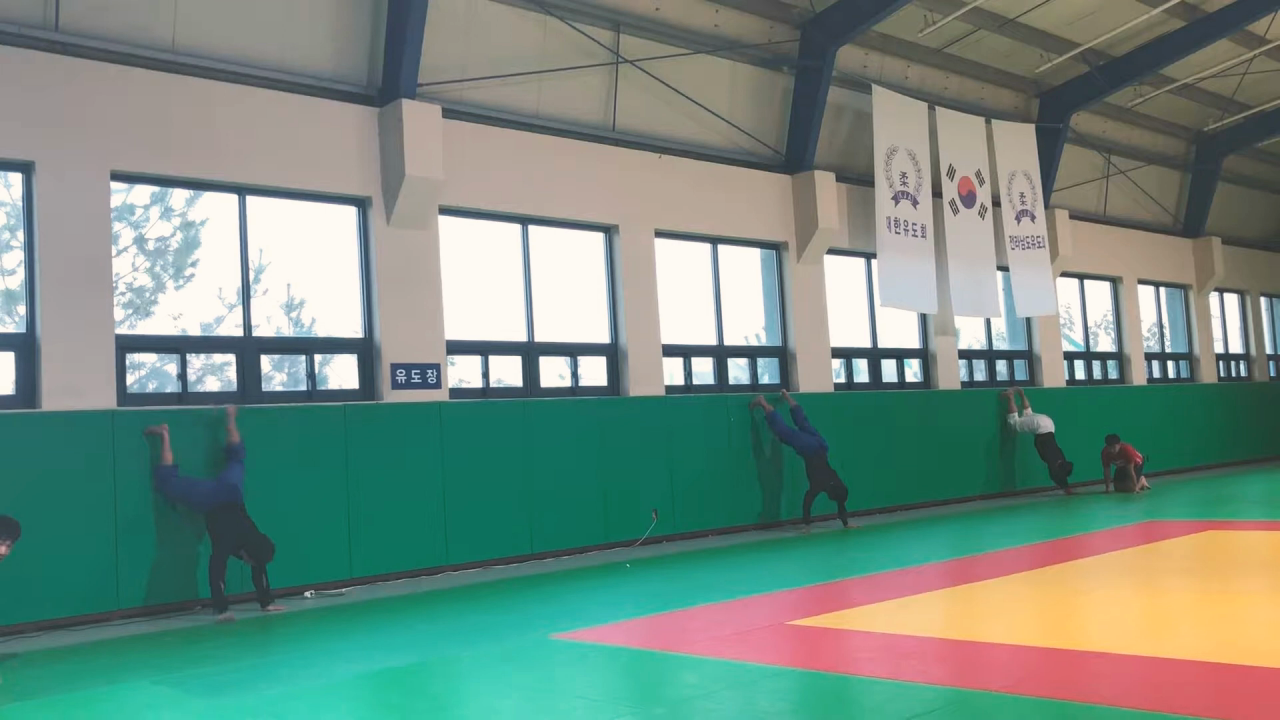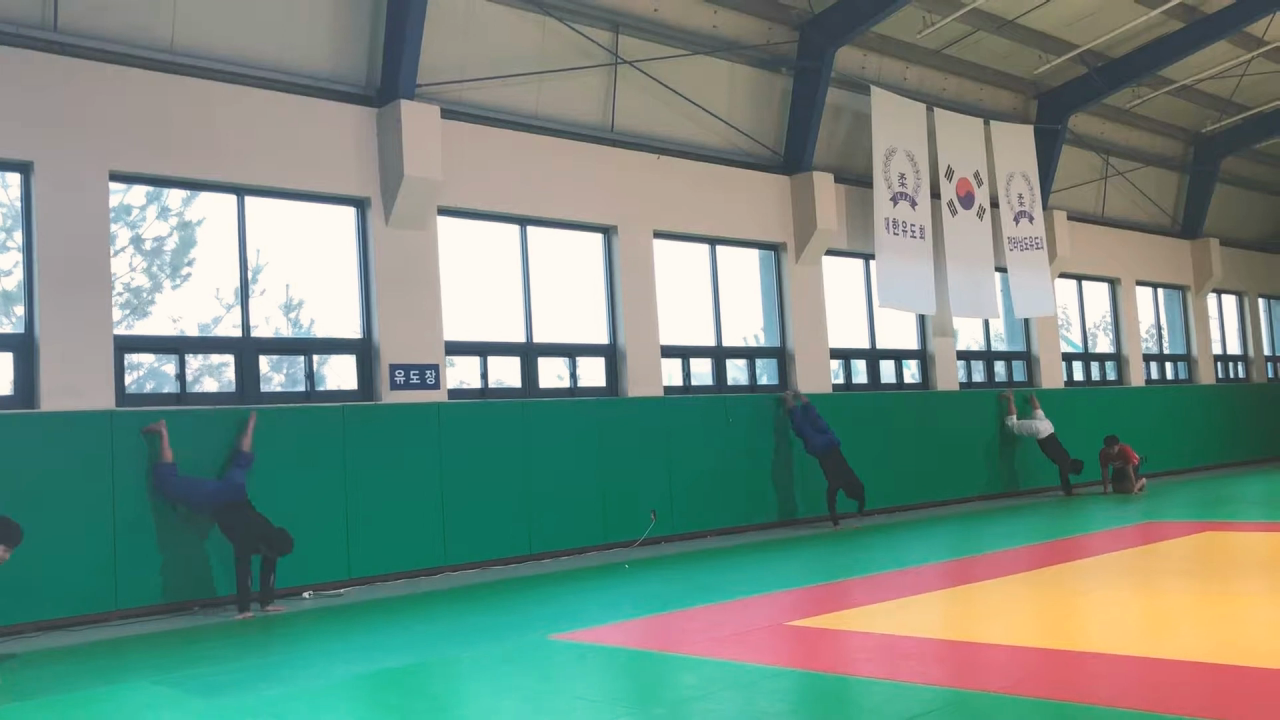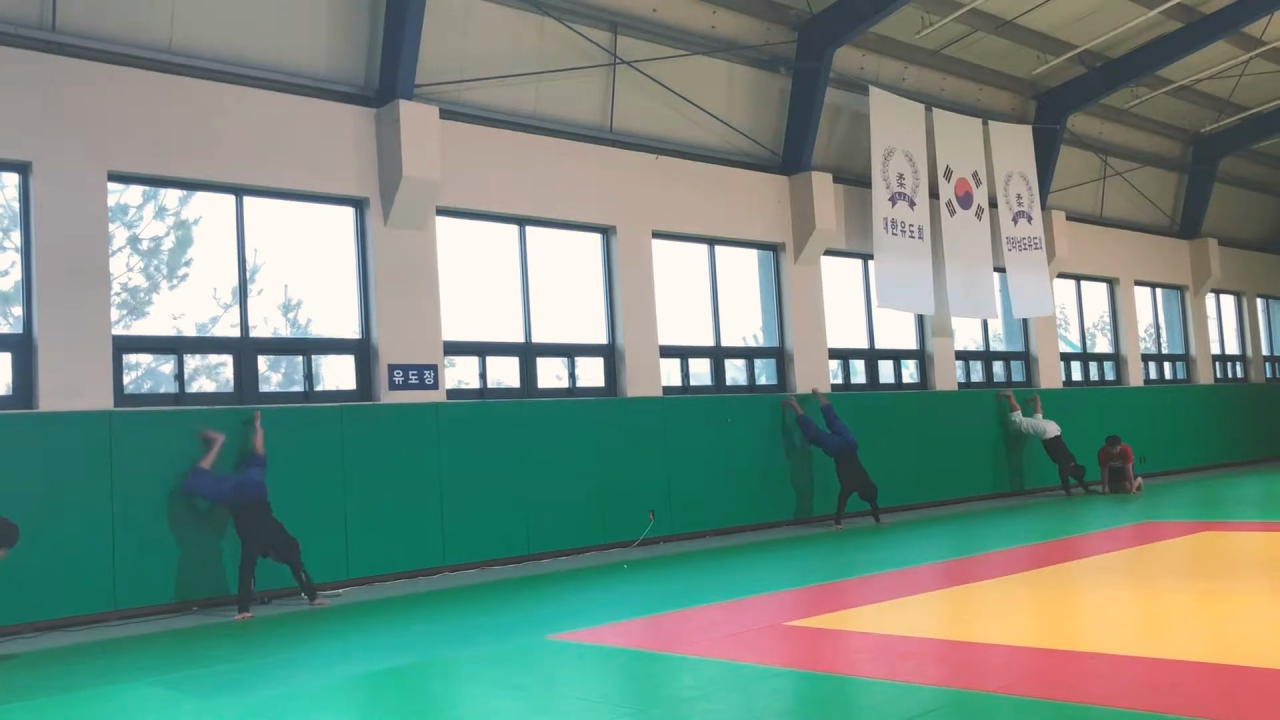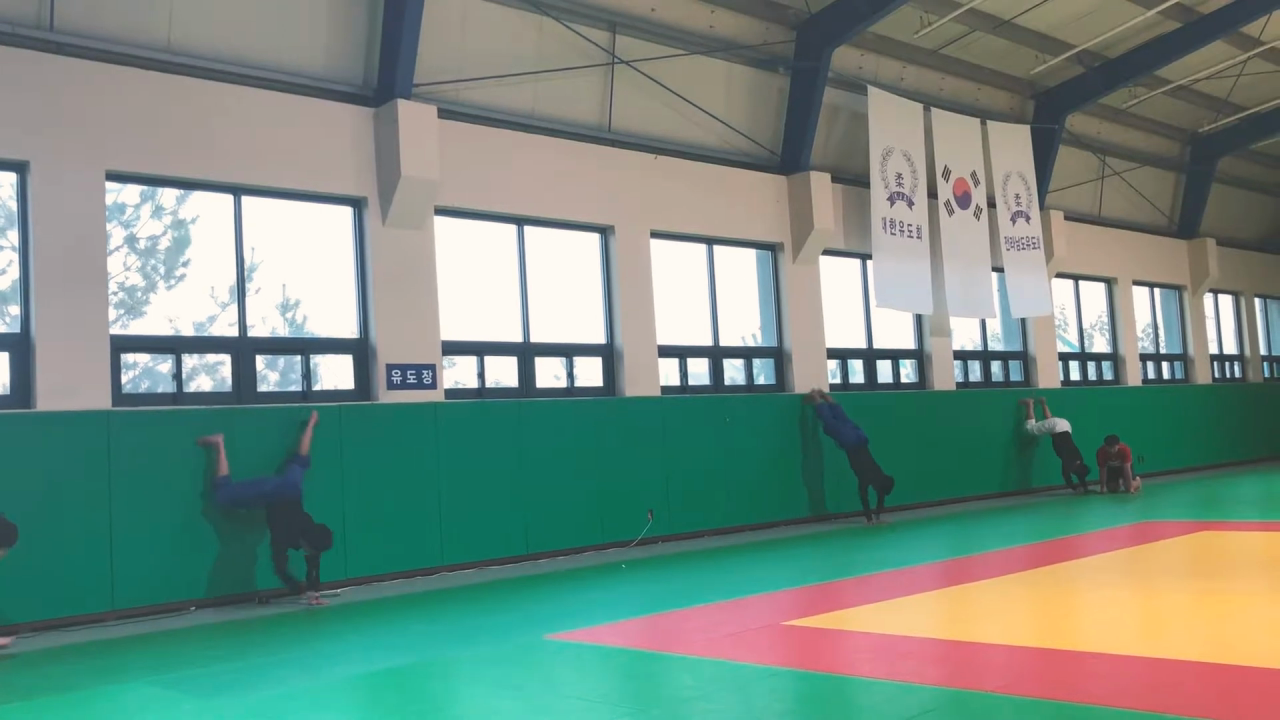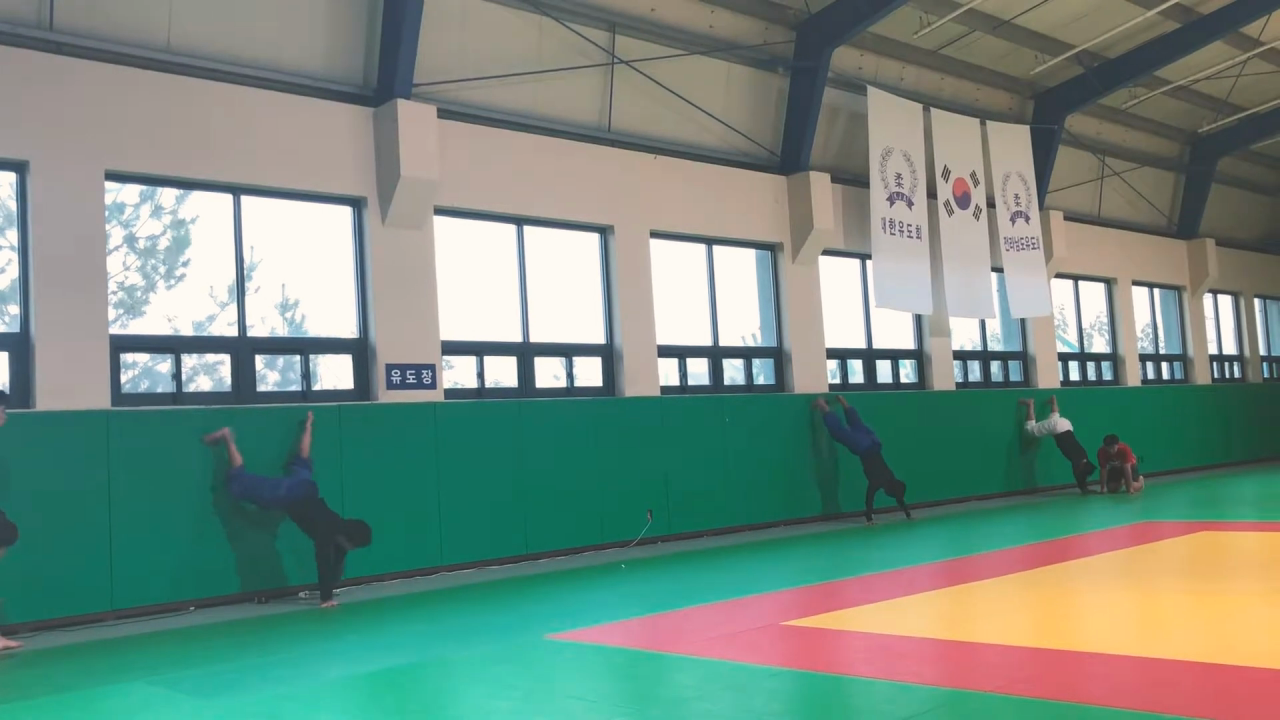
dt=0.3s
person 1, frame 1
left shoulder: (256, 543)
right shoulder: (226, 543)
left elbow: (260, 573)
right elbow: (216, 576)
left wrist: (267, 603)
right wrist: (222, 609)
left hip: (231, 495)
right hip: (212, 500)
left knee: (235, 458)
right knee: (168, 482)
left ankle: (230, 422)
right ankle: (165, 436)
person 1, frame 2
left shoulder: (270, 535)
right shoulder: (247, 540)
left elbow: (268, 568)
right elbow: (243, 574)
left wrist: (267, 602)
right wrist: (244, 609)
left hip: (236, 493)
right hip: (217, 500)
left knee: (242, 462)
right knee: (169, 483)
left ankle: (250, 425)
right ankle: (164, 434)
person 1, frame 3
left shoulder: (285, 540)
right shoulder: (256, 543)
left elbow: (298, 568)
right elbow: (246, 573)
left wrist: (312, 596)
right wrist: (243, 609)
left hip: (254, 490)
right hip: (237, 494)
left knee: (256, 463)
right knee: (194, 483)
left ankle: (257, 425)
right ankle: (217, 442)
person 1, frame 4
left shoulder: (313, 533)
right shoulder: (286, 536)
left elbow: (313, 565)
right elbow: (279, 567)
left wrist: (312, 593)
right wrist: (300, 589)
left hip: (291, 489)
right hip: (270, 492)
left knee: (299, 461)
right knee: (223, 496)
left ankle: (310, 423)
right ankle: (218, 444)
person 1, frame 5
left shoulder: (341, 528)
right shoulder: (326, 534)
left elbow: (338, 562)
right elbow: (324, 565)
left wrist: (326, 592)
right wrist: (326, 598)
left hip: (305, 489)
right hip: (288, 494)
left knee: (301, 464)
right knee: (241, 485)
left ankle: (308, 425)
right ankle: (227, 439)
